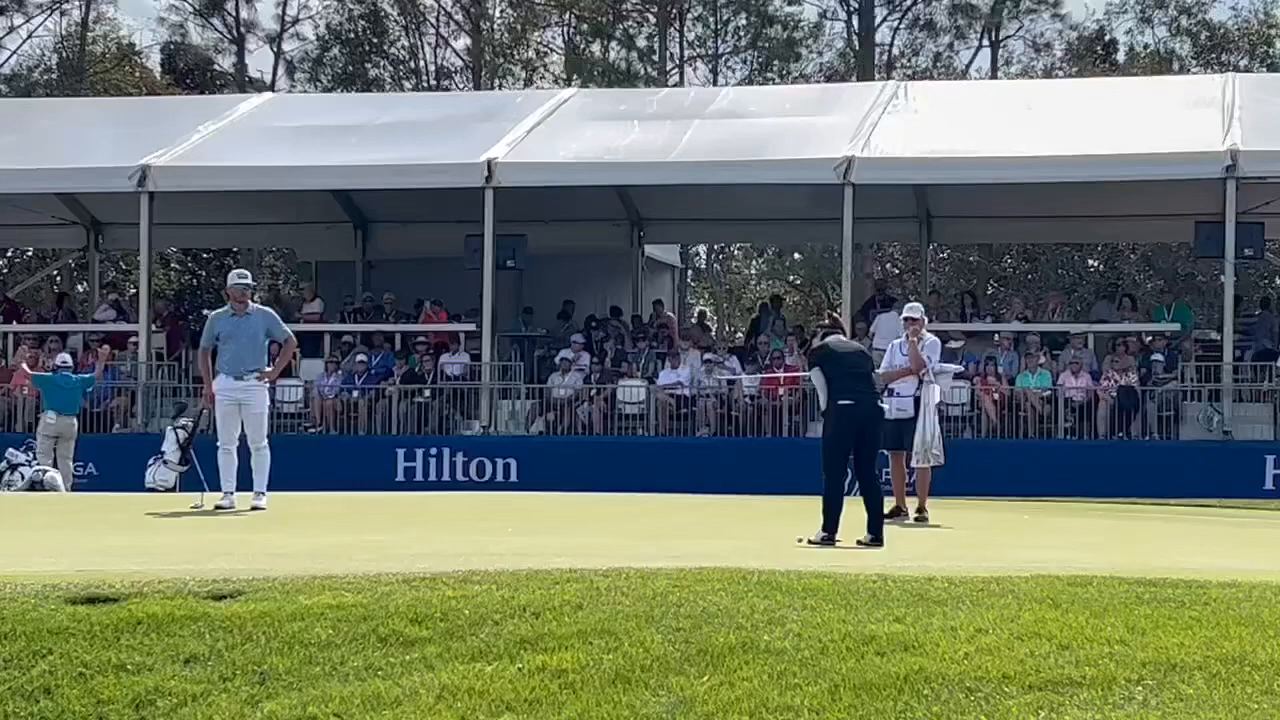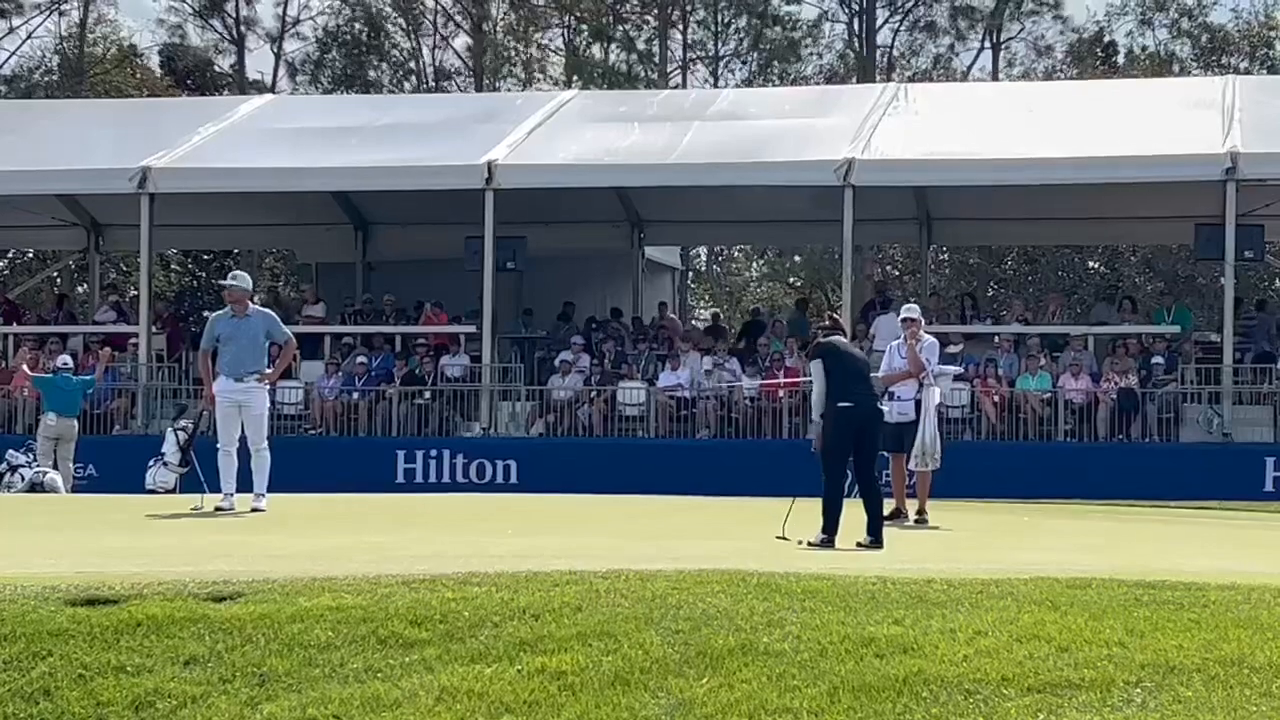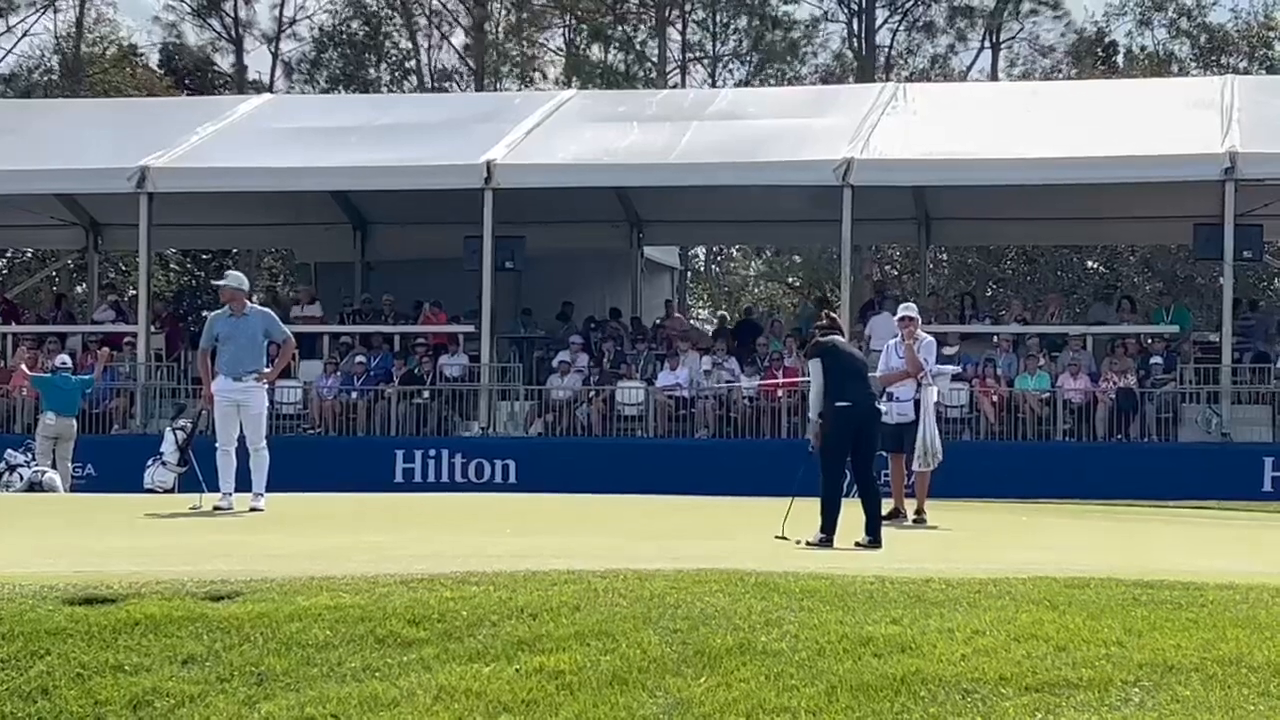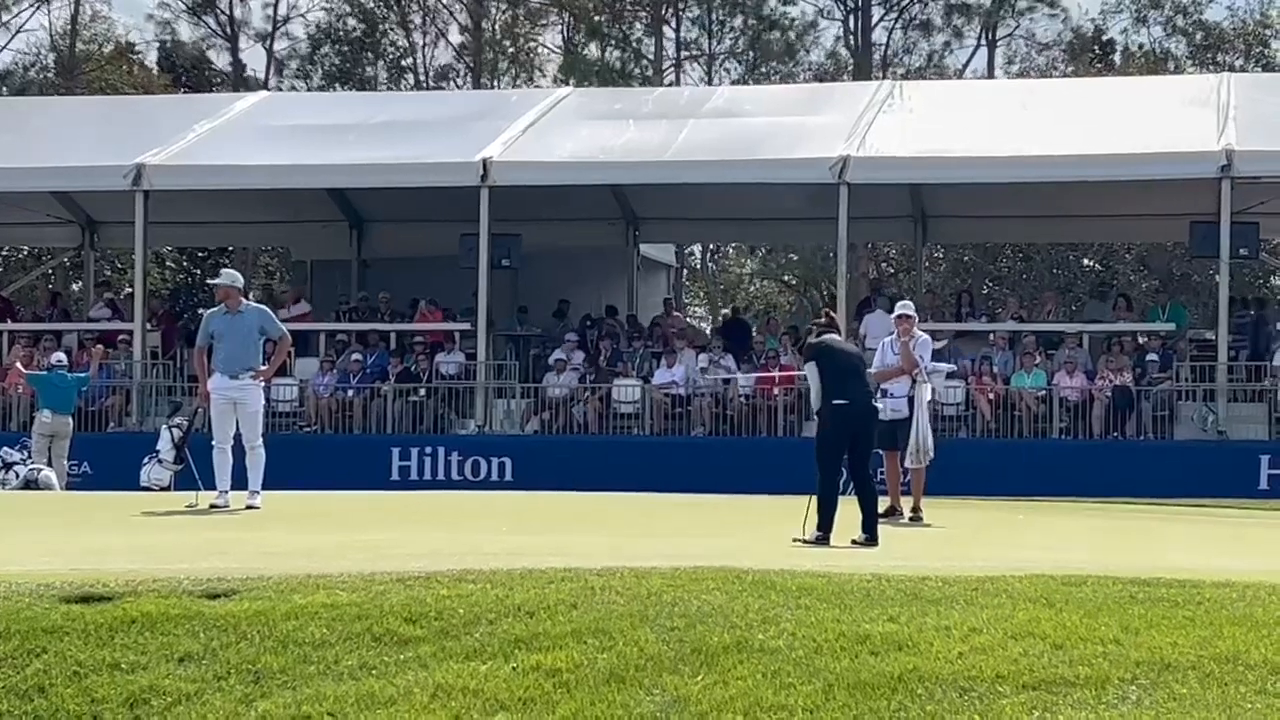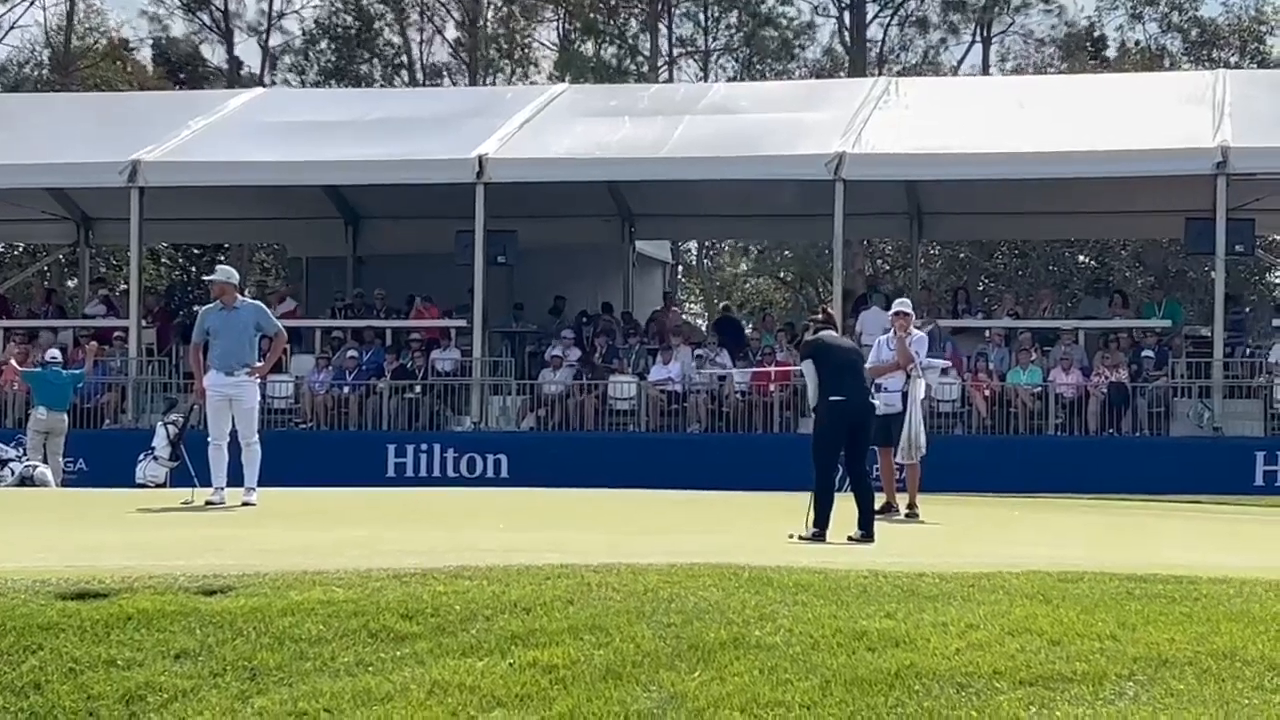
dt=0.4s
person 1, frame 1
left shoulder: (265, 315)
right shoulder: (216, 318)
left elbow: (290, 342)
right elbow: (204, 351)
left wrist: (275, 371)
right wrist: (208, 385)
left hip: (254, 384)
right hip: (224, 385)
left knee: (258, 442)
right knee: (226, 443)
left ankle: (259, 494)
right ankle: (227, 494)
person 1, frame 2
left shoulder: (265, 317)
right shoulder: (216, 320)
left elbow: (290, 343)
right elbow: (205, 353)
left wrist: (275, 373)
right wrist: (208, 386)
left hip: (255, 386)
right hip: (225, 386)
left knee: (258, 444)
right knee: (226, 445)
left ankle: (260, 495)
right ankle: (228, 495)
person 1, frame 3
left shoulder: (263, 316)
right shoulder: (215, 319)
left elbow: (289, 343)
right elbow: (204, 352)
left wrist: (274, 372)
right wrist: (206, 386)
left hip: (252, 385)
right hip: (223, 386)
left knee: (256, 444)
right knee: (224, 444)
left ankle: (258, 494)
right ankle: (226, 494)
person 1, frame 4
left shoulder: (259, 313)
right shoulder: (211, 317)
left elbow: (285, 340)
right elbow: (200, 350)
left wrist: (270, 370)
right wrist: (203, 383)
left hip: (249, 383)
right hip: (219, 383)
left knee: (253, 441)
right knee: (221, 442)
left ankle: (254, 492)
right ankle: (222, 492)
person 1, frame 5
left shoulder: (254, 309)
right shoulder: (206, 313)
left elbow: (281, 336)
right elbow: (196, 347)
left wrist: (266, 366)
right wrist: (198, 380)
left hip: (245, 380)
right hip: (215, 380)
left knee: (249, 438)
right knee: (217, 439)
left ankle: (250, 489)
right ankle: (218, 489)
person 2, frame 1
left shoulder: (818, 351)
right shoulder: (862, 349)
left elbow: (824, 393)
right elbow: (869, 383)
left wrist: (828, 418)
left hip: (843, 411)
right hip: (872, 409)
left knee: (834, 473)
right knee: (868, 472)
left ankle: (828, 532)
right ankle: (875, 533)
person 2, frame 2
left shoulder: (820, 347)
right shoulder: (858, 353)
left elbow: (820, 389)
left wrist: (817, 423)
left hip: (843, 412)
right hip: (872, 411)
left knee: (834, 474)
right knee: (867, 473)
left ankle: (827, 534)
right ankle: (874, 535)
person 2, frame 3
left shoulder: (818, 346)
right shoulder: (856, 352)
left elbow: (817, 388)
left wrist: (814, 421)
left hip: (841, 412)
right hip: (869, 411)
left knee: (832, 474)
right knee: (865, 473)
left ankle: (826, 534)
right ankle: (873, 535)
person 2, frame 4
left shoulder: (813, 347)
right shoulder: (854, 349)
left elbow: (816, 390)
left wrist: (820, 416)
left hip: (838, 411)
right hip: (866, 409)
left knee: (829, 472)
right knee: (862, 471)
left ankle: (823, 532)
right ankle: (870, 533)
person 2, frame 5
left shoulder: (810, 344)
right shoulder: (852, 346)
left elbow: (814, 387)
right elbow: (857, 379)
left wrist: (817, 412)
left hip: (834, 407)
right hip: (863, 406)
left knee: (825, 468)
right knee: (858, 468)
left ankle: (819, 528)
right ankle: (865, 529)
person 3, frame 1
left shoulder: (932, 342)
right shoulder: (895, 345)
left elbow: (919, 366)
right elbow: (884, 375)
left wrist: (913, 341)
right wrist: (908, 370)
left hip: (917, 406)
right hip: (893, 407)
right knee: (895, 455)
left ankle: (922, 507)
right ankle: (900, 506)
person 3, frame 2
left shoulder: (930, 344)
right shoulder: (893, 347)
left elbow: (919, 370)
right elbow: (884, 378)
left wrist: (912, 343)
right wrist: (908, 374)
left hip: (917, 408)
right hip: (893, 409)
right knee: (896, 458)
left ankle: (921, 509)
right ankle: (900, 508)
person 3, frame 3
left shoulder: (927, 342)
right shoulder: (890, 346)
left elbow: (917, 370)
right elbow: (882, 379)
left wrist: (909, 343)
right wrist: (906, 373)
left hip: (916, 408)
right hip: (891, 410)
right knee: (895, 458)
left ankle: (920, 509)
right ankle: (898, 507)
person 3, frame 4
left shoulder: (923, 341)
right shoulder: (886, 343)
left elbow: (913, 367)
right elbow: (876, 375)
left wrist: (905, 340)
right wrist: (901, 370)
left hip: (910, 406)
right hip: (886, 407)
right knee: (890, 456)
left ankle: (916, 507)
right ankle: (894, 505)
person 3, frame 5
left shoulder: (919, 338)
right shoulder: (881, 341)
left elbow: (908, 362)
right elbow: (871, 370)
left wrist: (901, 336)
right wrist: (895, 365)
left hip: (904, 402)
right hip: (881, 402)
right knee: (883, 452)
left ankle: (912, 503)
right ankle: (890, 501)
